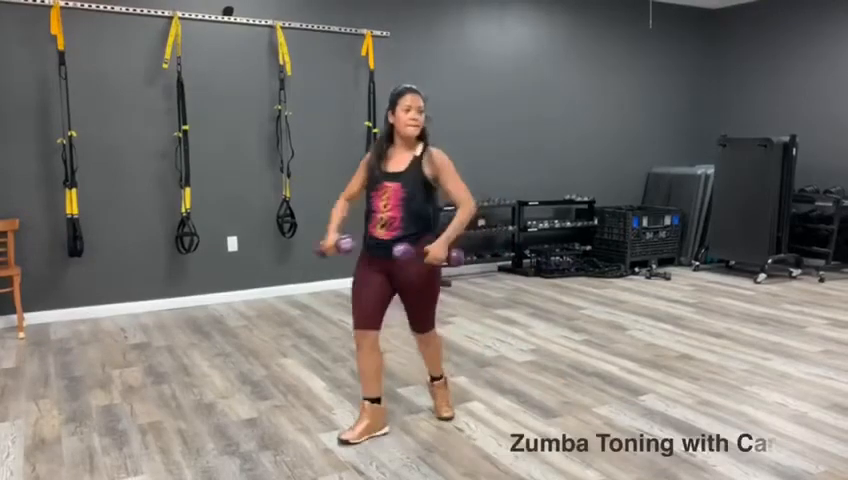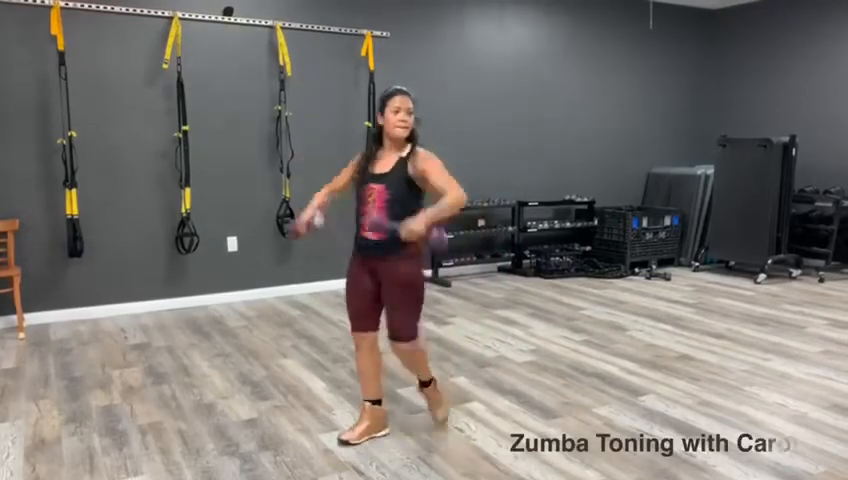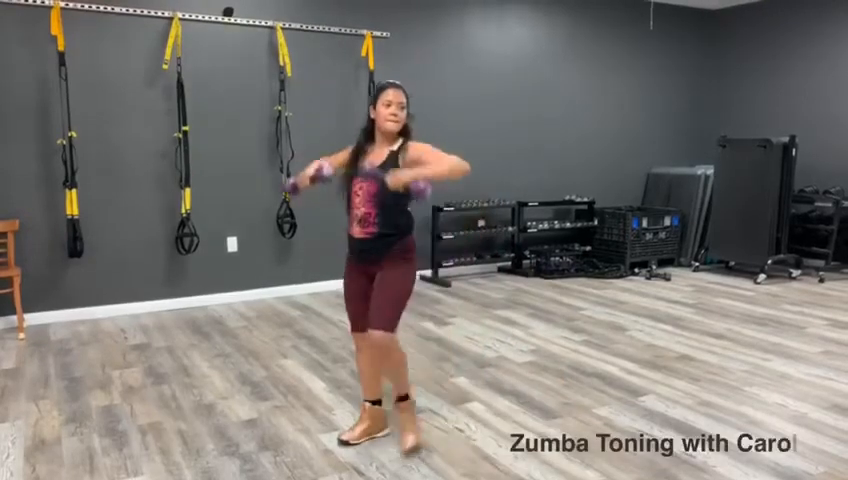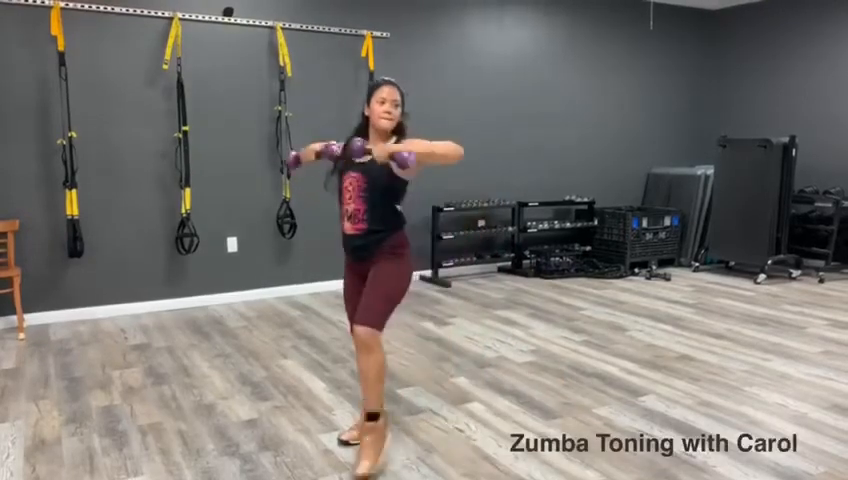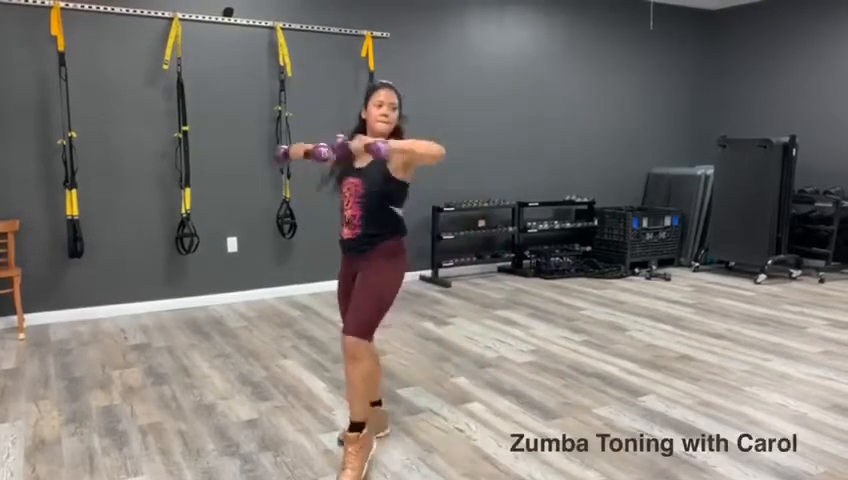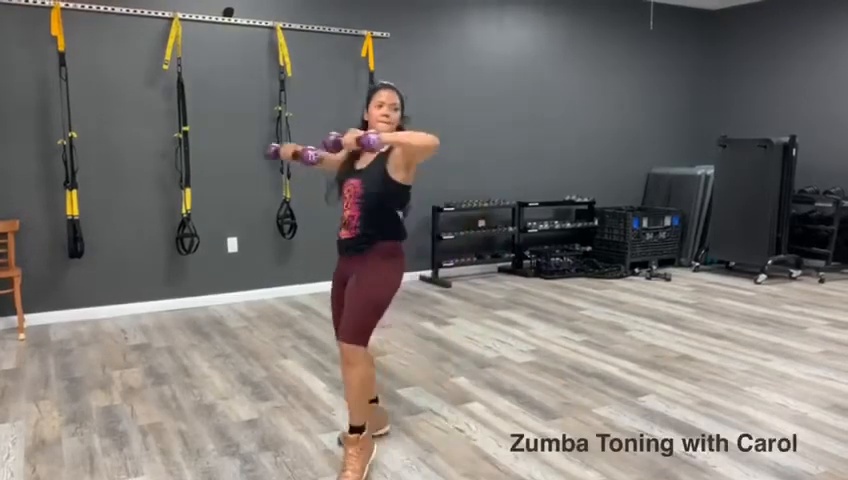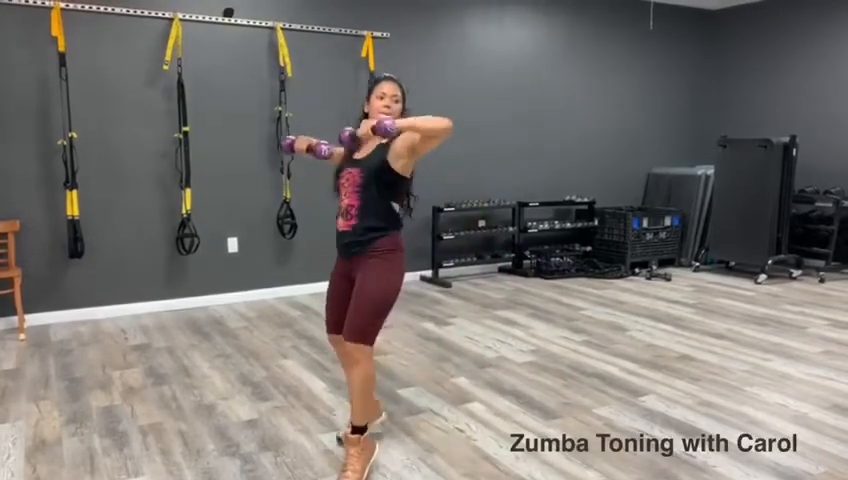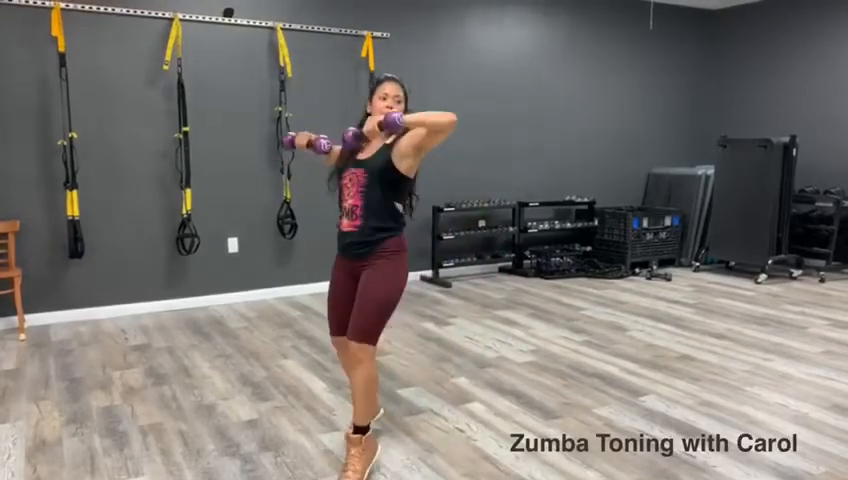
dt=0.1s
person 1, frame 1
left shoulder: (433, 159)
right shoulder: (373, 158)
left elbow: (467, 205)
right elbow: (346, 198)
left wrist: (444, 241)
right wrist: (333, 231)
left hip: (417, 259)
right hip: (373, 259)
left knee: (424, 332)
right knee: (364, 334)
left ankle: (438, 385)
right ankle: (372, 412)
person 1, frame 2
left shoulder: (419, 159)
right shoulder: (364, 159)
left elbow: (457, 196)
right elbow: (330, 190)
left wrist: (425, 218)
right wrist: (310, 210)
left hip: (401, 260)
right hip: (364, 260)
left knee: (402, 340)
right knee: (363, 336)
left ankle: (429, 386)
right ankle: (374, 413)
person 1, frame 3
left shoulder: (412, 152)
right shoulder: (357, 151)
left elbow: (461, 167)
right elbow: (326, 165)
left wrist: (413, 173)
right wrist: (311, 171)
left hip: (395, 257)
right hip: (358, 258)
left knee: (380, 336)
right knee: (361, 338)
left ankle: (405, 408)
right ankle: (373, 416)
person 1, frame 4
left shoulder: (405, 149)
right shoulder: (351, 147)
left elbow: (454, 152)
right elbow: (325, 157)
left wrist: (397, 151)
right wrist: (313, 151)
left hip: (390, 256)
right hip: (355, 257)
left knee: (366, 334)
right knee: (361, 339)
left ankle: (374, 424)
right ankle: (371, 418)
person 1, frame 5
left shoulder: (400, 154)
right shoulder: (351, 154)
left elbow: (437, 152)
right elbow: (331, 160)
left wrist: (380, 142)
right wrist: (307, 151)
left hip: (384, 258)
right hip: (352, 257)
left knee: (357, 343)
right knee: (358, 343)
left ankle: (360, 441)
right ankle: (376, 416)
person 1, frame 6
left shoulder: (399, 154)
right shoulder: (352, 154)
left elbow: (430, 143)
right elbow: (326, 161)
left wrist: (373, 138)
right wrist: (297, 151)
left hip: (380, 260)
right hip: (348, 259)
left knee: (352, 348)
right knee: (351, 345)
left ankle: (358, 443)
right ankle: (374, 415)
person 1, frame 7
left shoulder: (402, 145)
right shoulder: (355, 146)
left elbow: (444, 125)
right elbow: (335, 157)
left wrist: (390, 125)
right wrist: (310, 146)
left hip: (380, 256)
right hip: (346, 255)
left knee: (357, 346)
right knee: (338, 339)
left ankle: (360, 443)
right ankle: (369, 405)
person 1, frame 8
left shoulder: (406, 144)
right shoulder: (356, 146)
left elbow: (449, 120)
right elbow: (333, 156)
right wrist: (309, 143)
left hip: (385, 257)
right hip: (347, 256)
left knee: (360, 346)
right knee: (341, 340)
left ankle: (361, 442)
right ankle: (368, 406)
